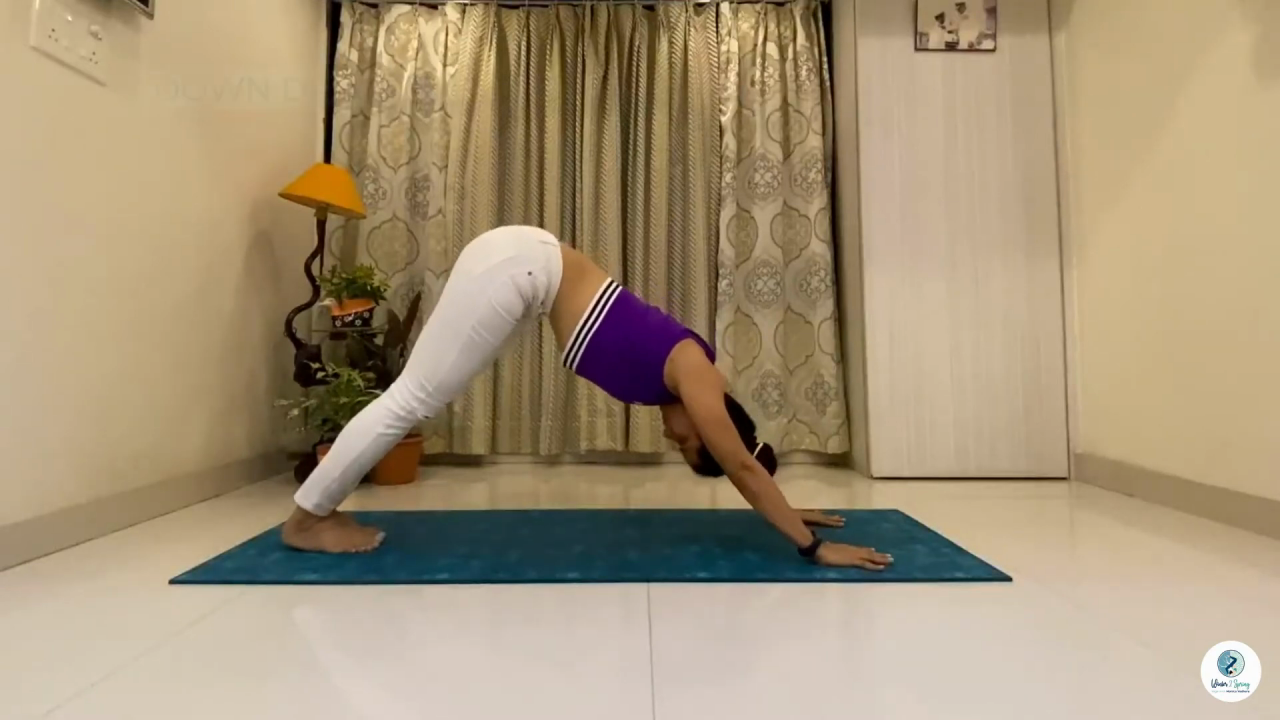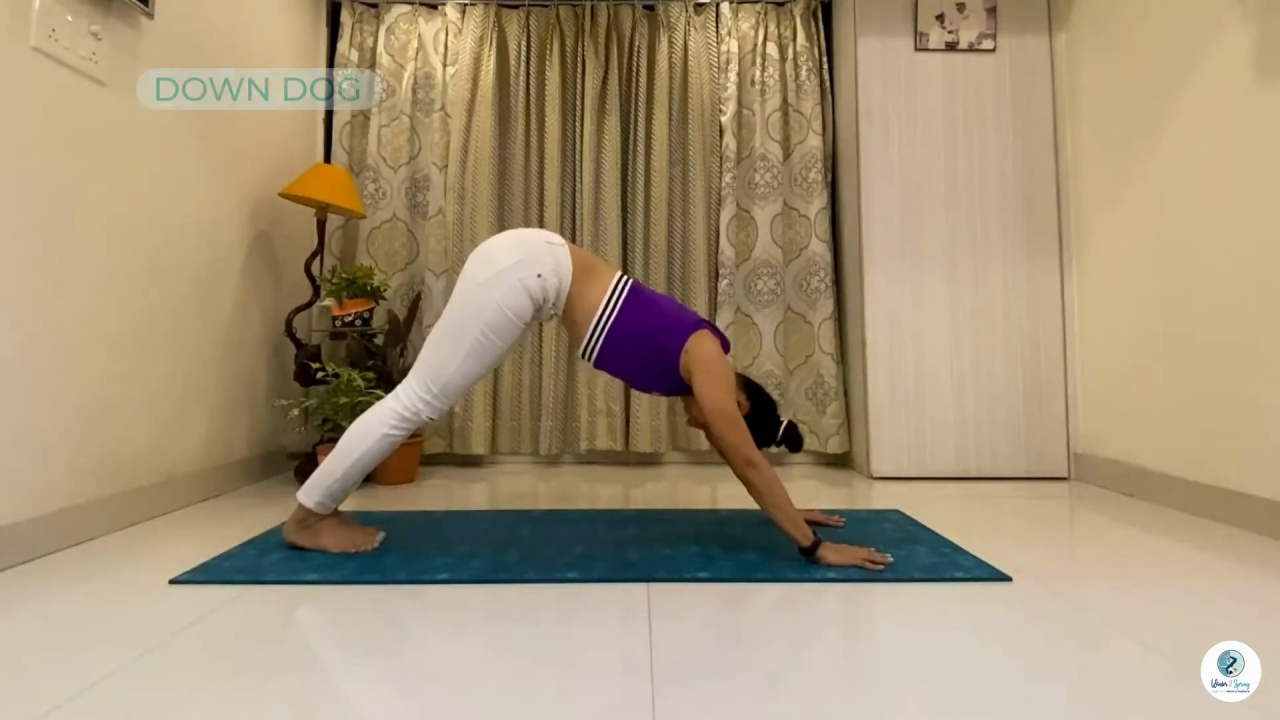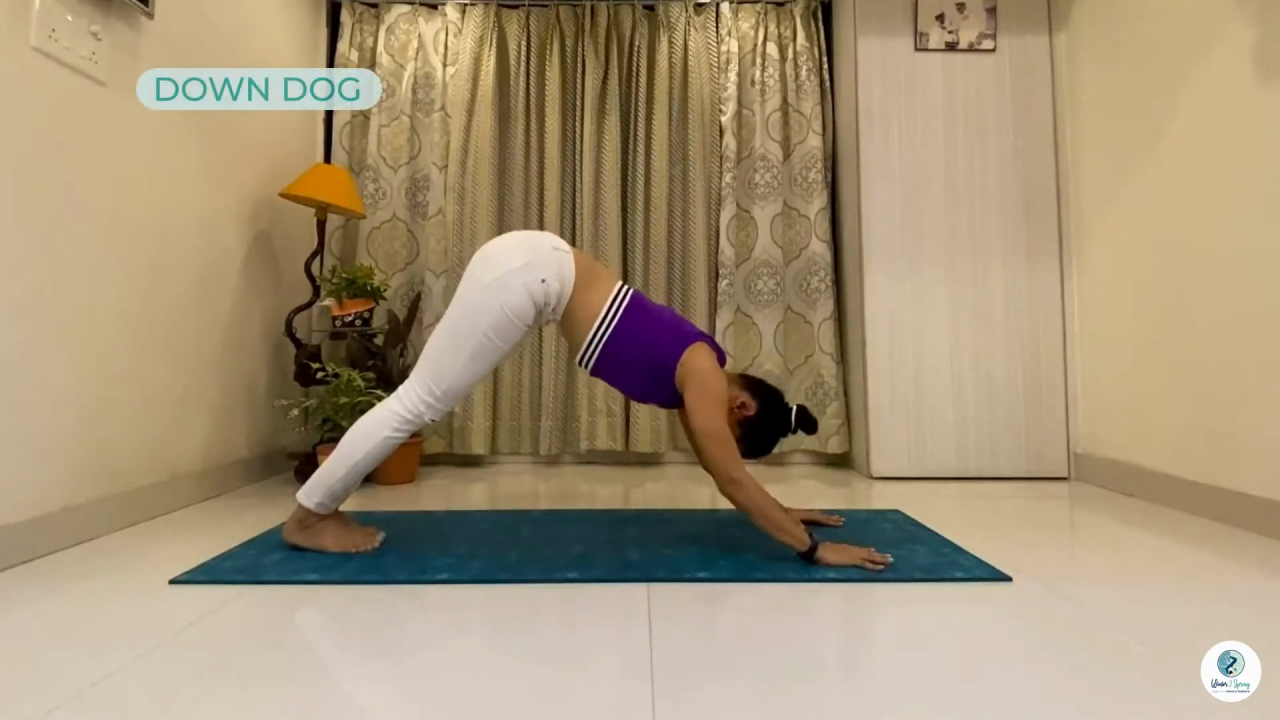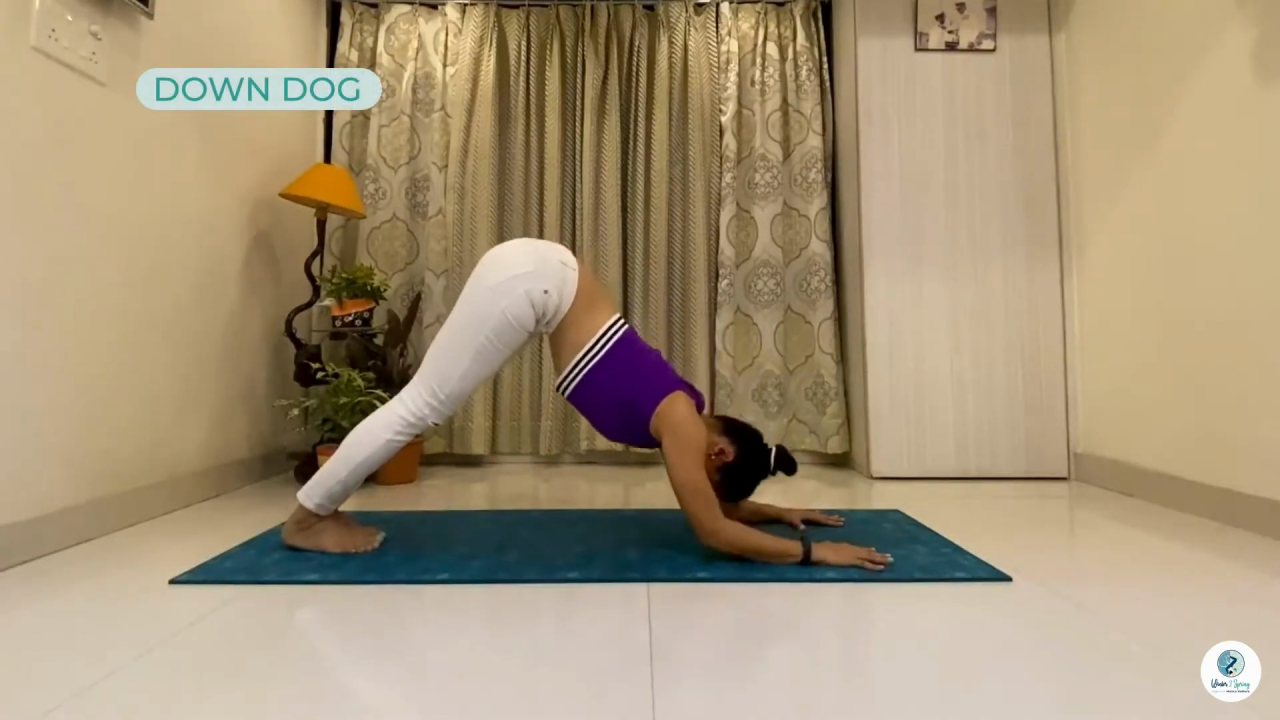
dt=0.3s
person 1, frame 1
left shoulder: (686, 369)
right shoulder: (691, 373)
left elbow: (742, 467)
right elbow: (741, 466)
left wrist: (781, 511)
right wrist: (814, 547)
left hip: (525, 263)
right hip: (517, 267)
left knee: (413, 399)
right knee: (412, 400)
left ankle: (322, 506)
right ankle: (306, 518)
person 1, frame 2
left shoulder: (698, 362)
right shoulder: (707, 365)
left elbow: (747, 460)
right elbow: (747, 460)
left wrist: (790, 512)
right wrist: (814, 545)
left hip: (531, 263)
right hip: (527, 268)
left knee: (419, 399)
right knee: (420, 400)
left ankle: (323, 506)
right ankle: (309, 515)
person 1, frame 3
left shoulder: (697, 372)
right shoulder: (701, 377)
left elbow: (725, 472)
right elbow: (731, 479)
left wrist: (781, 510)
right wrist: (813, 548)
left hip: (537, 264)
right hip: (528, 271)
left knee: (421, 401)
right knee: (421, 402)
left ankle: (324, 506)
right ankle: (309, 515)
person 1, frame 4
left shoulder: (679, 416)
right shoulder: (681, 424)
left elbow: (710, 499)
right elbow: (713, 531)
left wrist: (776, 512)
right wrist: (811, 552)
left hip: (539, 271)
right hip: (532, 279)
left knee: (421, 406)
right knee: (424, 406)
left ankle: (321, 506)
right ankle: (308, 516)
